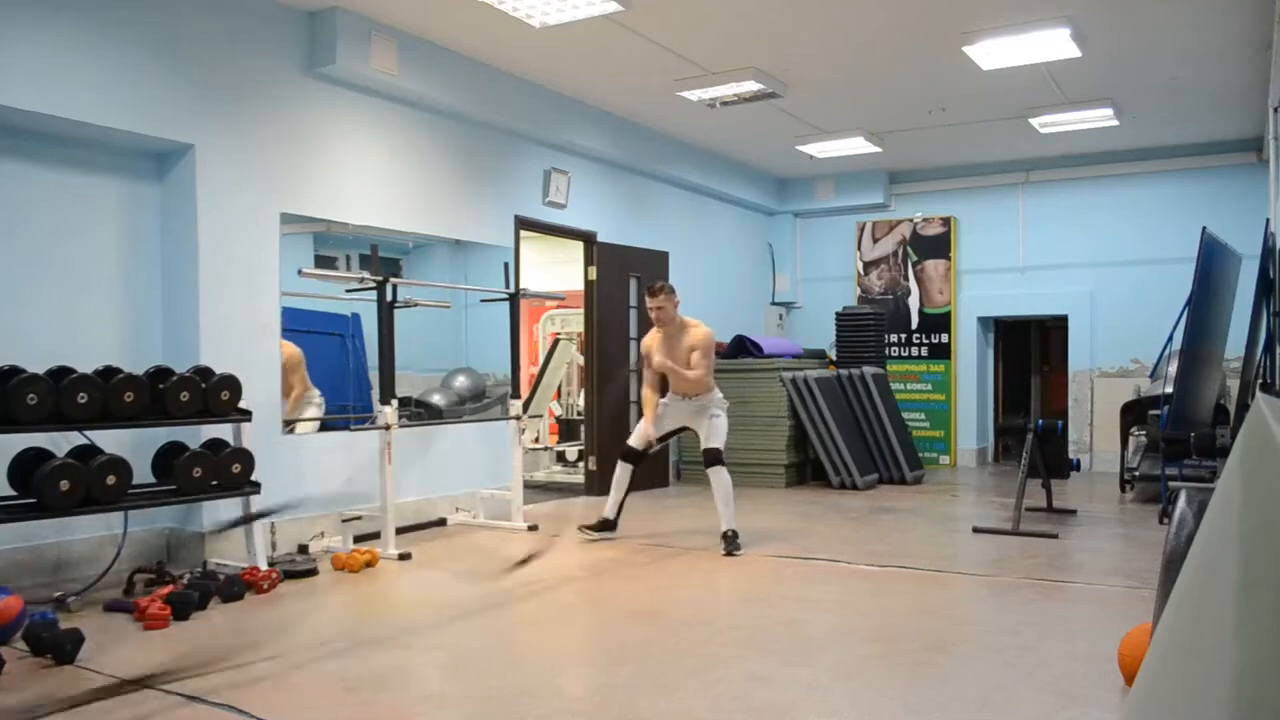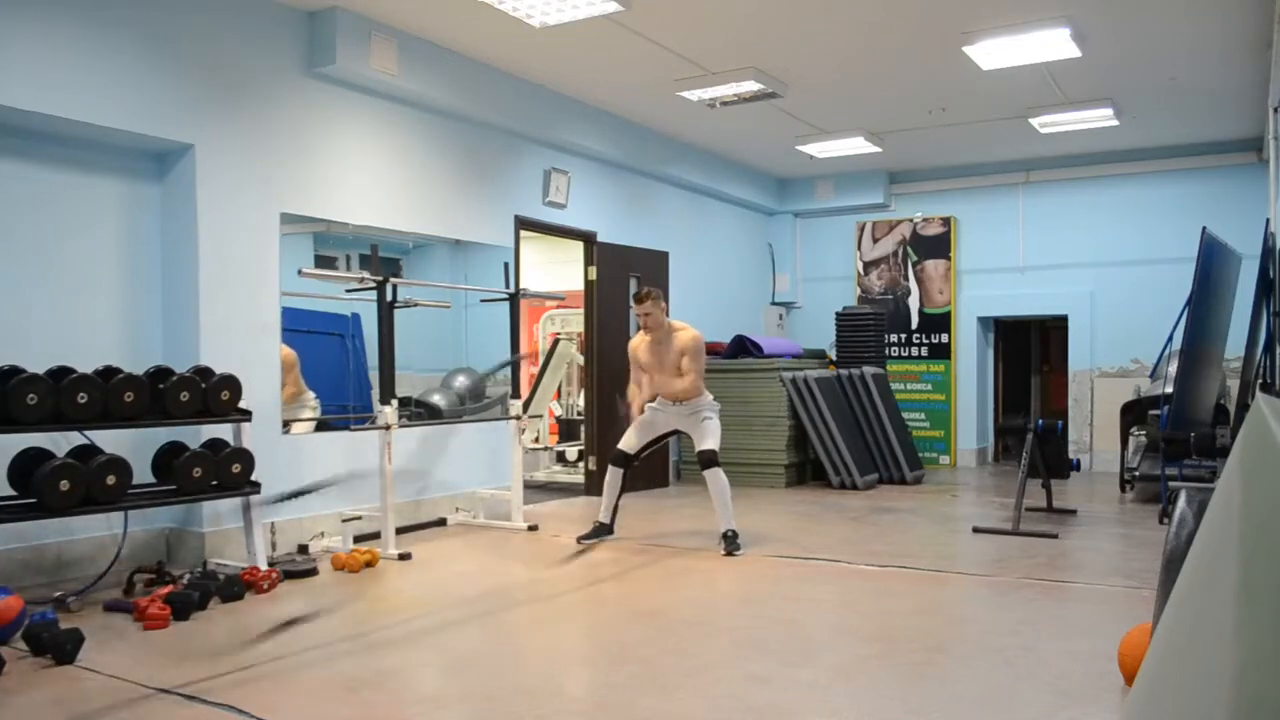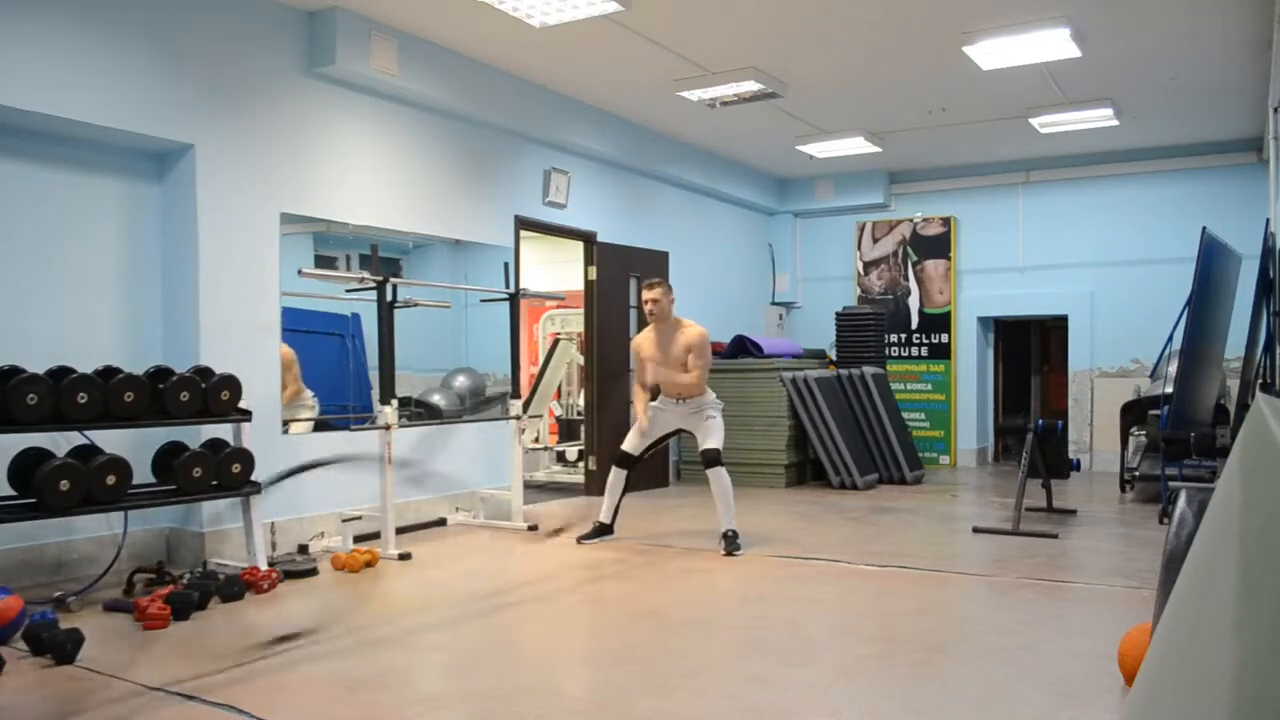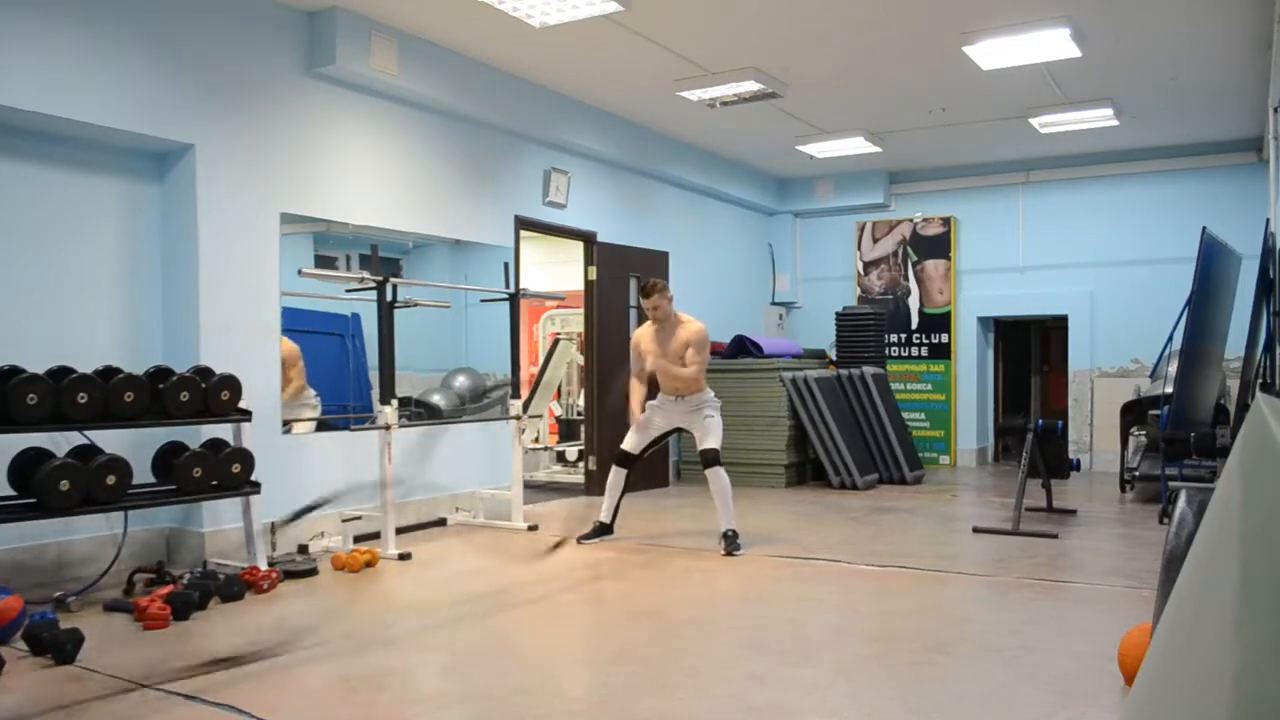
dt=1s
person 1, frame 1
left shoulder: (700, 335)
right shoulder: (649, 341)
left elbow: (704, 379)
right elbow: (650, 387)
left wrist: (670, 367)
right wrist: (649, 424)
left hip: (706, 404)
right hip: (673, 403)
left knee: (713, 458)
right knee: (628, 453)
left ankle: (729, 532)
right ankle: (609, 519)
person 1, frame 2
left shoulder: (689, 338)
right shoulder: (637, 344)
left elbow: (693, 384)
right elbow: (635, 385)
left wrist: (657, 384)
right wrist: (636, 405)
left hip: (698, 408)
right hip: (662, 408)
left knee: (708, 461)
right knee: (618, 458)
left ankle: (729, 532)
right ankle: (604, 523)
person 1, frame 3
left shoulder: (695, 335)
right shoulder: (641, 341)
left elbow: (698, 379)
right elbow: (639, 385)
left wrist: (663, 376)
right wrist: (641, 417)
left hip: (701, 407)
right hip: (665, 406)
left knee: (712, 460)
right knee: (622, 459)
left ankle: (729, 532)
right ankle: (605, 523)
person 1, frame 4
left shoulder: (694, 331)
right shoulder: (641, 335)
left elbow: (696, 374)
right elbow: (638, 378)
left wrist: (661, 366)
right wrist: (636, 410)
left hip: (700, 405)
right hip: (664, 405)
left knee: (710, 460)
right knee: (622, 458)
left ankle: (729, 532)
right ankle: (605, 523)
